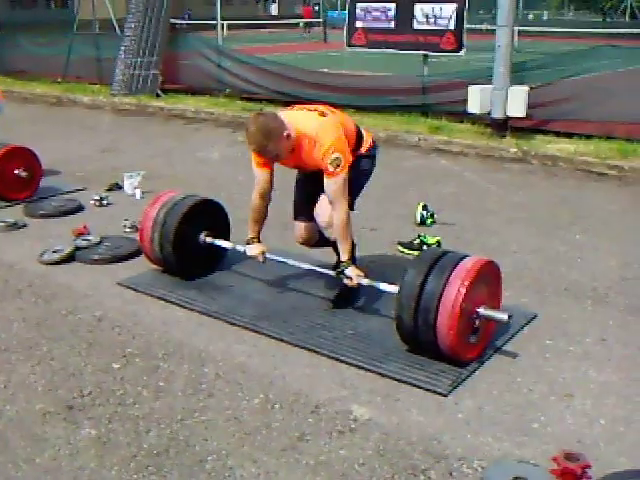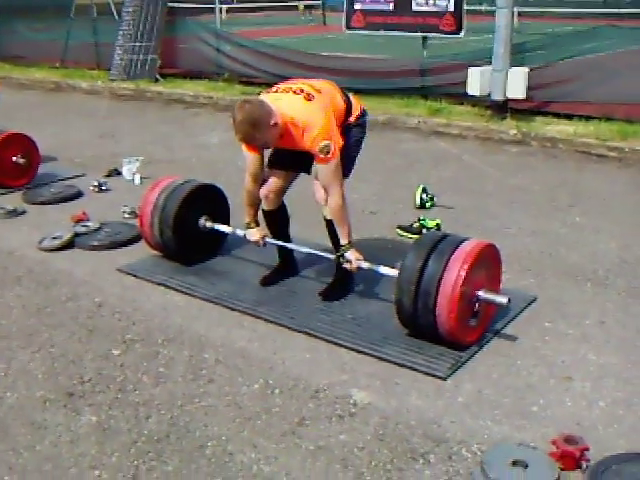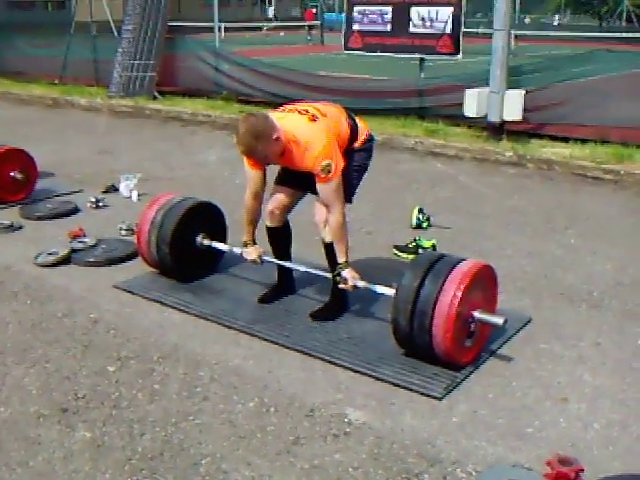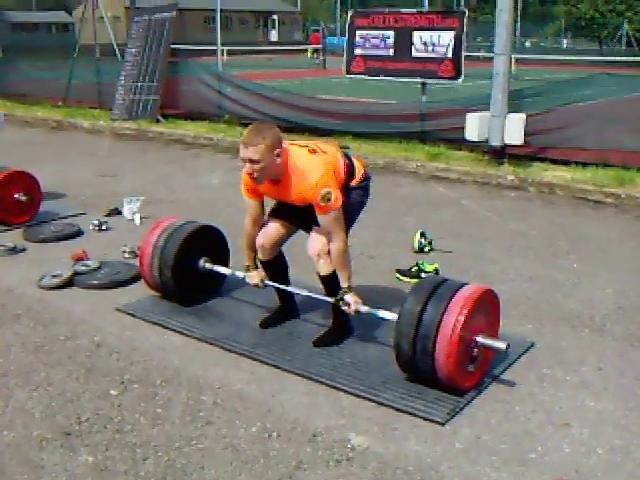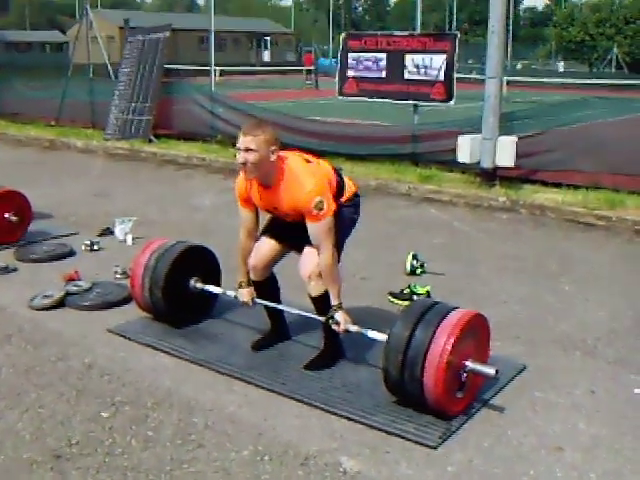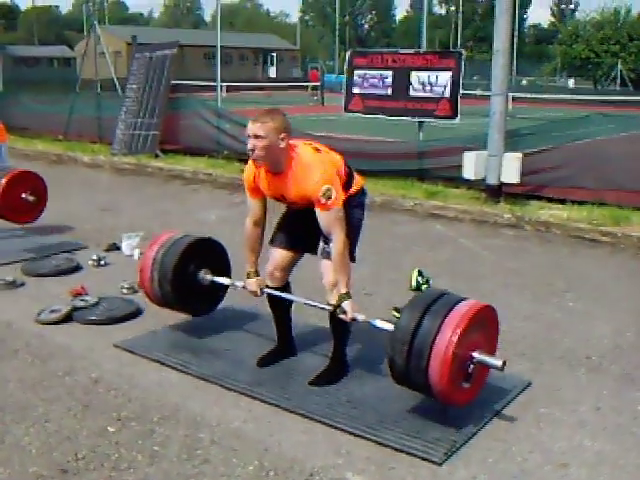
dt=0.7s
person 1, frame 1
left shoulder: (325, 140)
right shoulder: (266, 139)
left elbow: (338, 207)
right elbow: (261, 194)
left wrist: (347, 263)
right wrist: (253, 239)
left hip: (357, 154)
right hip: (313, 165)
left knee: (324, 218)
right knee: (304, 234)
right ankle: (344, 247)
person 1, frame 2
left shoulder: (314, 127)
right shoulder: (255, 120)
left elbow: (334, 192)
right elbow: (253, 178)
left wrist: (347, 246)
right wrist: (252, 224)
left hip: (346, 121)
left knee: (323, 195)
right knee: (269, 192)
left ankle: (344, 273)
right ankle: (287, 262)
person 1, frame 3
left shoulder: (316, 146)
right shoulder: (258, 139)
left elbow: (335, 210)
right elbow: (253, 194)
left wrist: (344, 264)
right wrist: (249, 242)
left hip: (352, 145)
left knee: (323, 217)
right knee: (274, 209)
left ankle: (339, 295)
right ankle: (285, 281)
person 1, frame 4
left shoulder: (312, 176)
right shoulder: (251, 174)
left elbow: (337, 239)
right elbow: (253, 221)
left wrist: (346, 290)
right wrist: (251, 267)
left hip: (349, 186)
left knee: (317, 249)
right knee: (265, 242)
left ankle: (341, 322)
right ankle: (287, 306)
person 1, frame 5
left shoulder: (306, 185)
right shoulder: (245, 182)
left elbow: (325, 251)
right elbow: (247, 233)
left wrist: (336, 307)
right wrist: (244, 283)
left hip: (340, 205)
right hip: (291, 212)
left knee: (309, 270)
right knee: (257, 263)
left ankle: (333, 345)
right ankle: (278, 328)
person 1, frame 6
left shoulder: (315, 172)
right shoulder: (253, 171)
left elbow: (336, 237)
right elbow: (254, 222)
left wrist: (345, 295)
right wrist: (251, 273)
left hip: (345, 202)
right hip: (301, 205)
left knee: (330, 280)
right knee: (274, 271)
left ankle: (339, 360)
right ankle: (285, 343)
